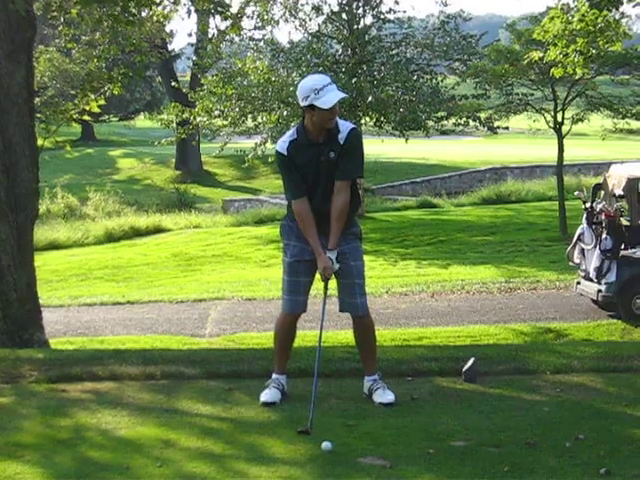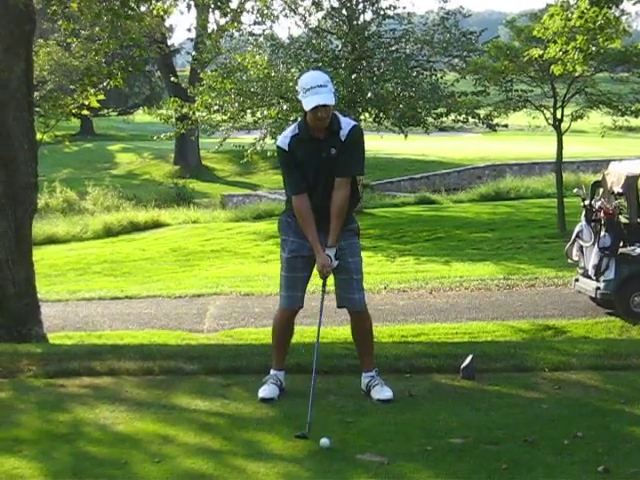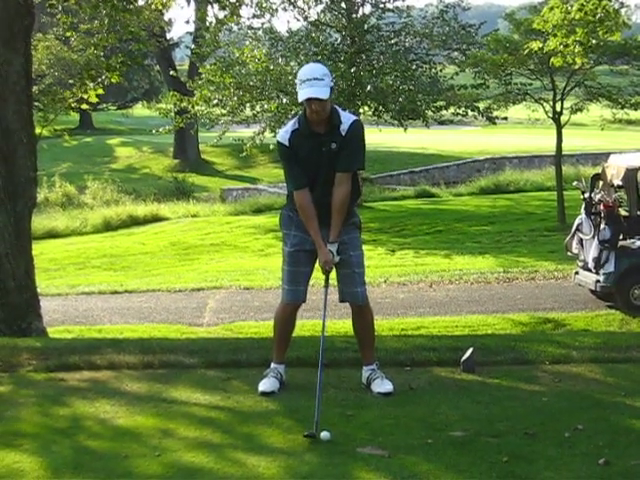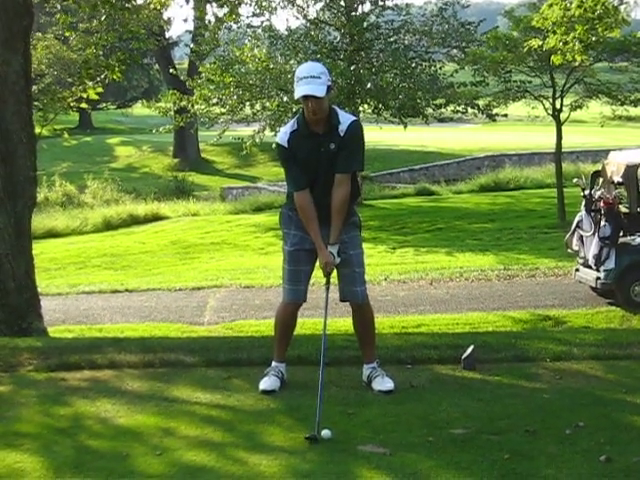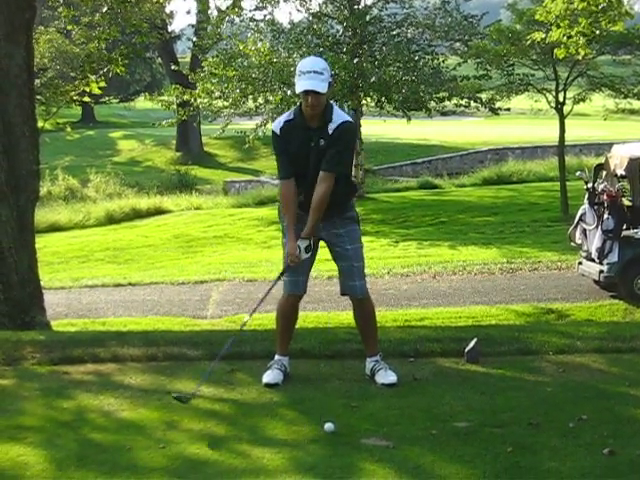
dt=0.7s
person 1, frame 1
left shoulder: (349, 135)
right shoulder: (286, 147)
left elbow: (341, 194)
right elbow: (299, 203)
left wrist: (333, 248)
right wrist: (318, 253)
left hip: (343, 231)
right hip: (300, 232)
left knee: (359, 309)
right knee: (290, 310)
left ankle: (372, 379)
right ankle: (278, 378)
person 1, frame 2
left shoulder: (350, 132)
right shoulder: (288, 142)
left elbow: (341, 190)
right elbow: (299, 199)
left wrist: (332, 245)
right wrist: (317, 250)
left hip: (342, 227)
right hip: (298, 228)
left knee: (356, 304)
right knee: (288, 305)
left ankle: (369, 375)
right ankle: (276, 373)
person 1, frame 3
left shoulder: (351, 127)
right shoulder: (288, 137)
left elbow: (343, 185)
right elbow: (301, 194)
left wrist: (333, 240)
right wrist: (319, 245)
left hip: (343, 221)
right hip: (300, 222)
left knee: (358, 299)
right knee: (290, 299)
left ankle: (370, 368)
right ankle: (276, 367)
person 1, frame 4
left shoulder: (350, 127)
right shoulder: (288, 138)
left elbow: (342, 186)
right elbow: (301, 194)
left wrist: (334, 242)
right wrist: (320, 247)
left hip: (343, 221)
right hip: (300, 222)
left knee: (358, 298)
right knee: (291, 299)
left ankle: (371, 366)
right ankle: (277, 365)
person 1, frame 5
left shoulder: (342, 127)
right shoulder: (283, 127)
left elbow: (325, 185)
right elbow: (287, 185)
left wrist: (308, 236)
right wrist: (291, 237)
left hip: (339, 214)
right hip: (297, 212)
left knee: (358, 292)
right knee: (291, 292)
left ankle: (374, 360)
right ankle: (281, 359)
